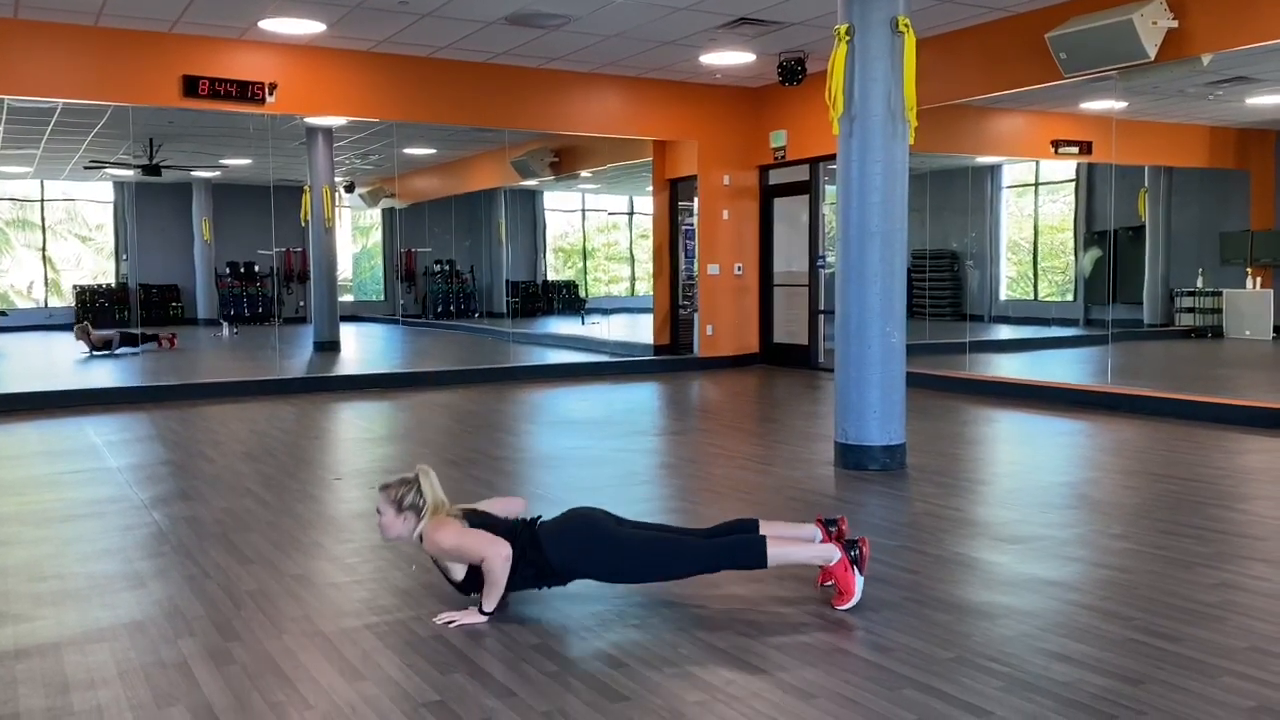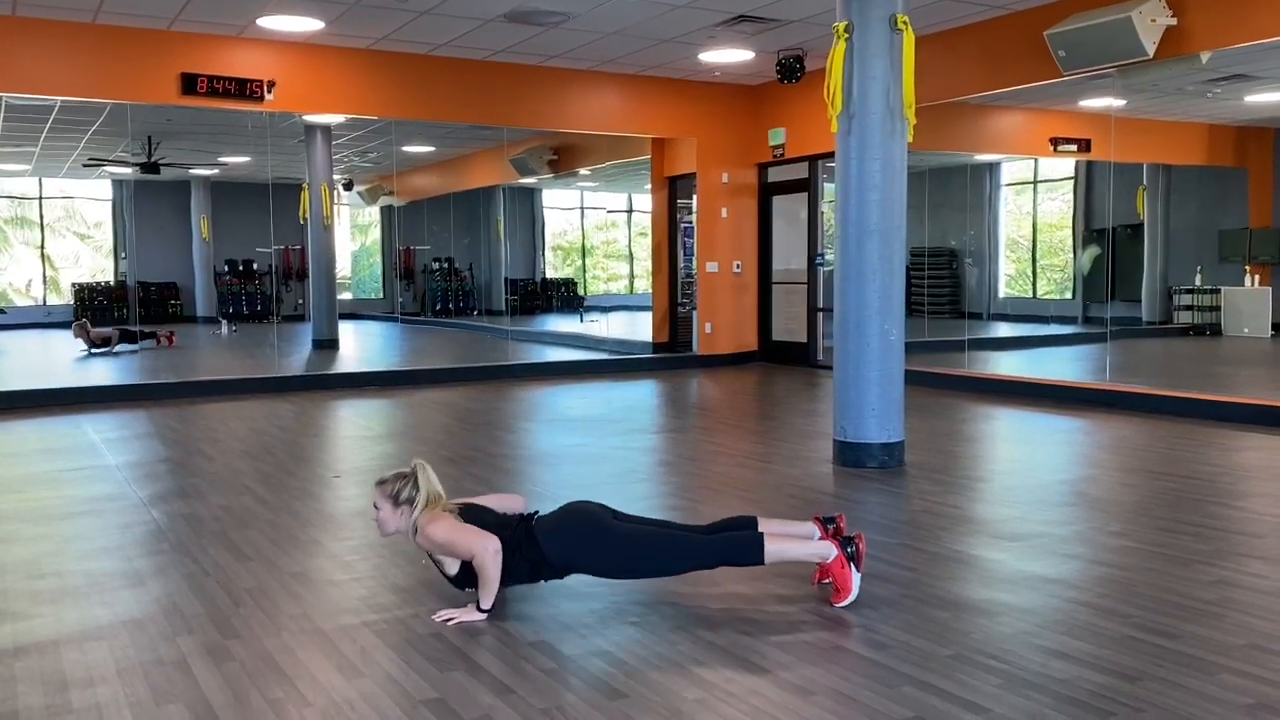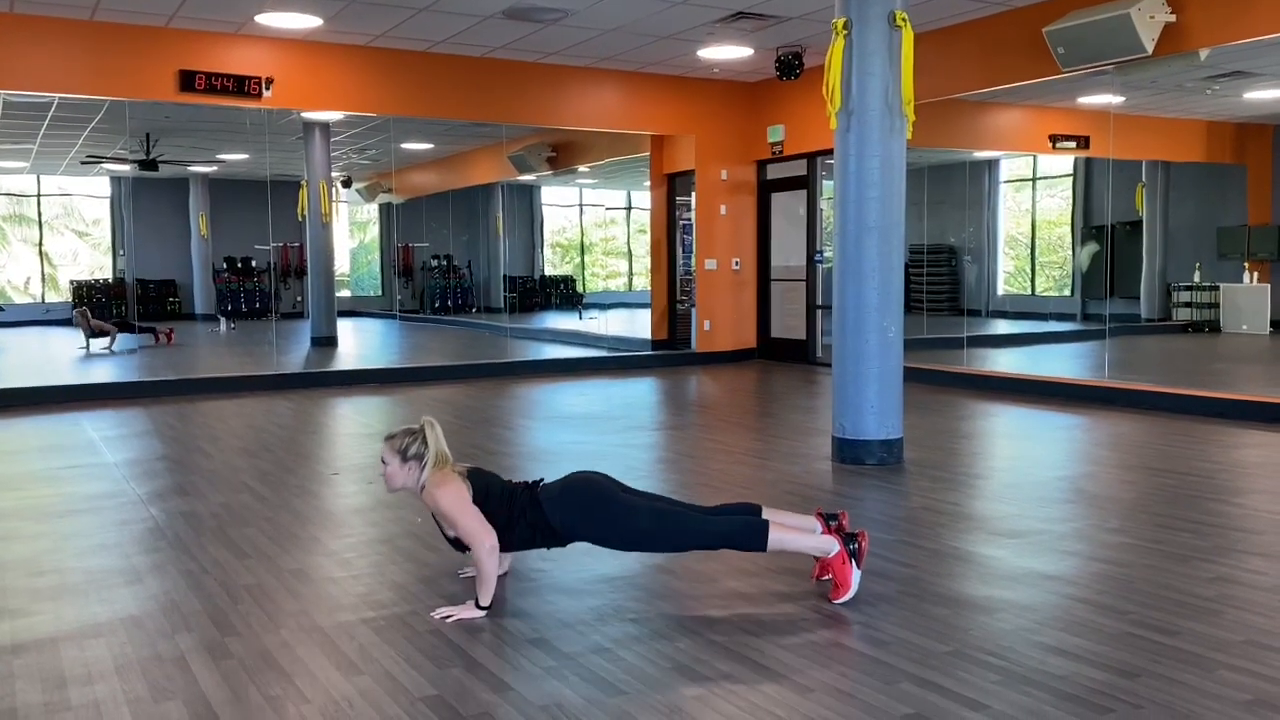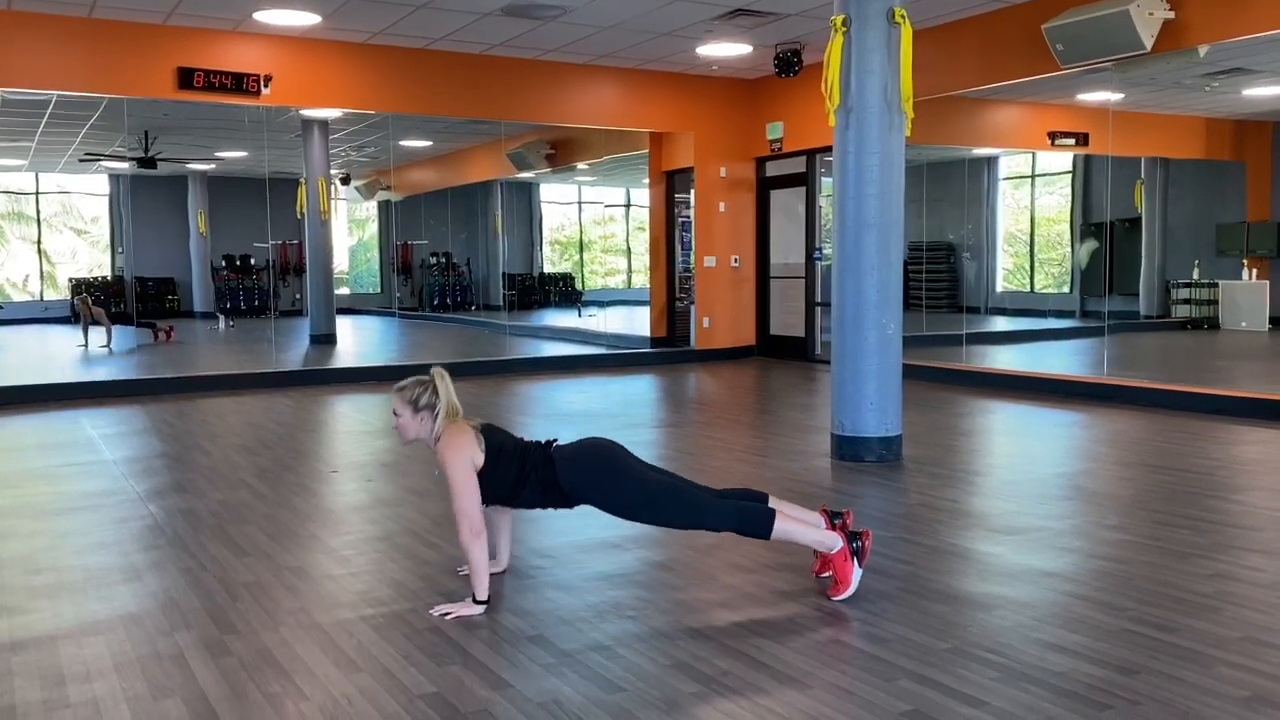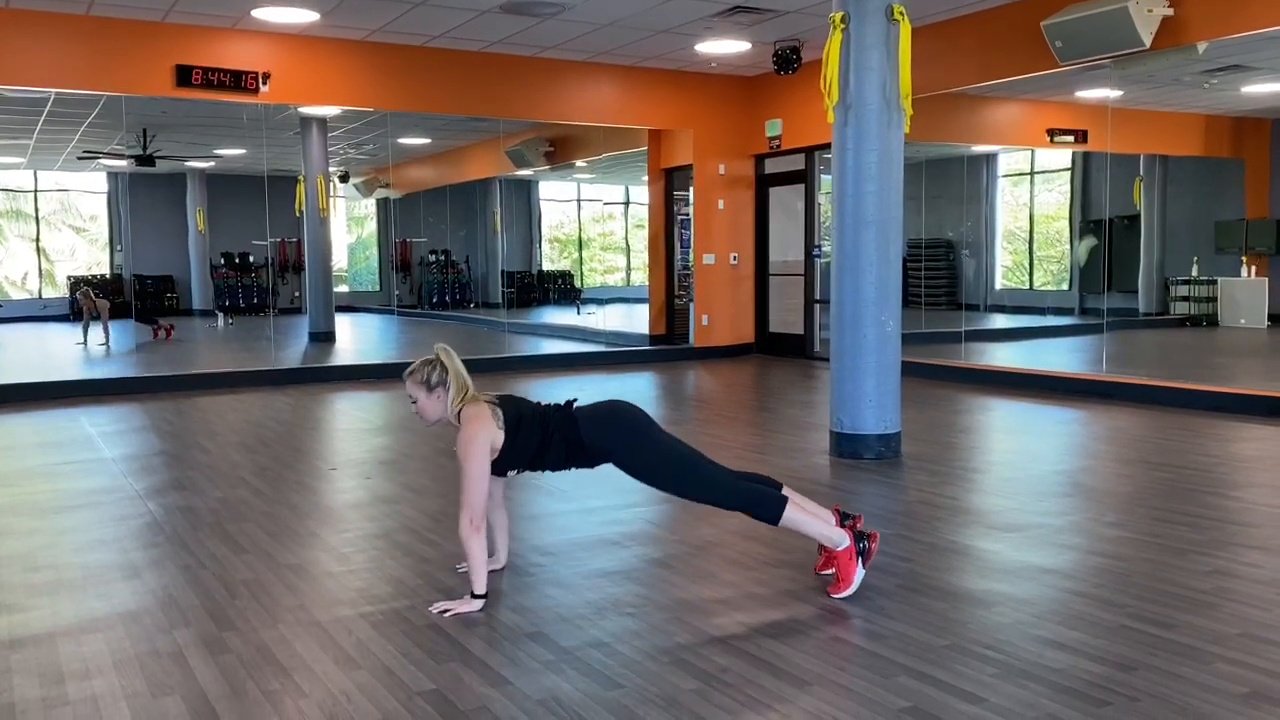
dt=0.3s
person 1, frame 1
left shoulder: (438, 538)
right shoulder: (450, 518)
left elbow: (498, 550)
right elbow: (515, 504)
left wrist: (484, 608)
right wrist: (514, 562)
left hip: (576, 551)
right hip: (578, 532)
left knee: (710, 555)
right knee: (706, 540)
left ankle: (836, 553)
right ankle: (822, 530)
person 1, frame 2
left shoulder: (432, 532)
right shoulder: (448, 510)
left elbow: (489, 548)
right elbow: (515, 502)
left wrist: (482, 606)
right wrist: (508, 556)
left hip: (572, 545)
right hip: (575, 524)
left knee: (704, 552)
right knee: (704, 537)
left ankle: (832, 552)
right ankle: (820, 528)
person 1, frame 3
left shoulder: (439, 492)
right shoulder: (452, 475)
left elbow: (486, 543)
left wrist: (481, 603)
right wrist: (499, 564)
left hip: (578, 512)
right hip: (582, 494)
left knee: (708, 531)
right knee: (708, 517)
left ankle: (834, 548)
right ankle: (823, 523)
person 1, frame 4
left shoulder: (451, 448)
right shoulder: (463, 433)
left elbow: (471, 529)
right elbow: (499, 488)
left wrist: (478, 599)
right wrist: (501, 559)
left hip: (587, 476)
right hip: (590, 462)
left knee: (713, 513)
right knee: (713, 502)
left ankle: (837, 544)
right ankle: (828, 521)
person 1, frame 5
left shoulder: (471, 429)
right shoulder: (479, 412)
left elbow: (472, 516)
right elbow: (493, 492)
left wrist: (477, 594)
right wrist: (498, 557)
left hip: (612, 433)
right hip: (612, 422)
left knee: (724, 490)
right knee: (725, 483)
left ankle: (844, 542)
right ankle: (837, 521)
